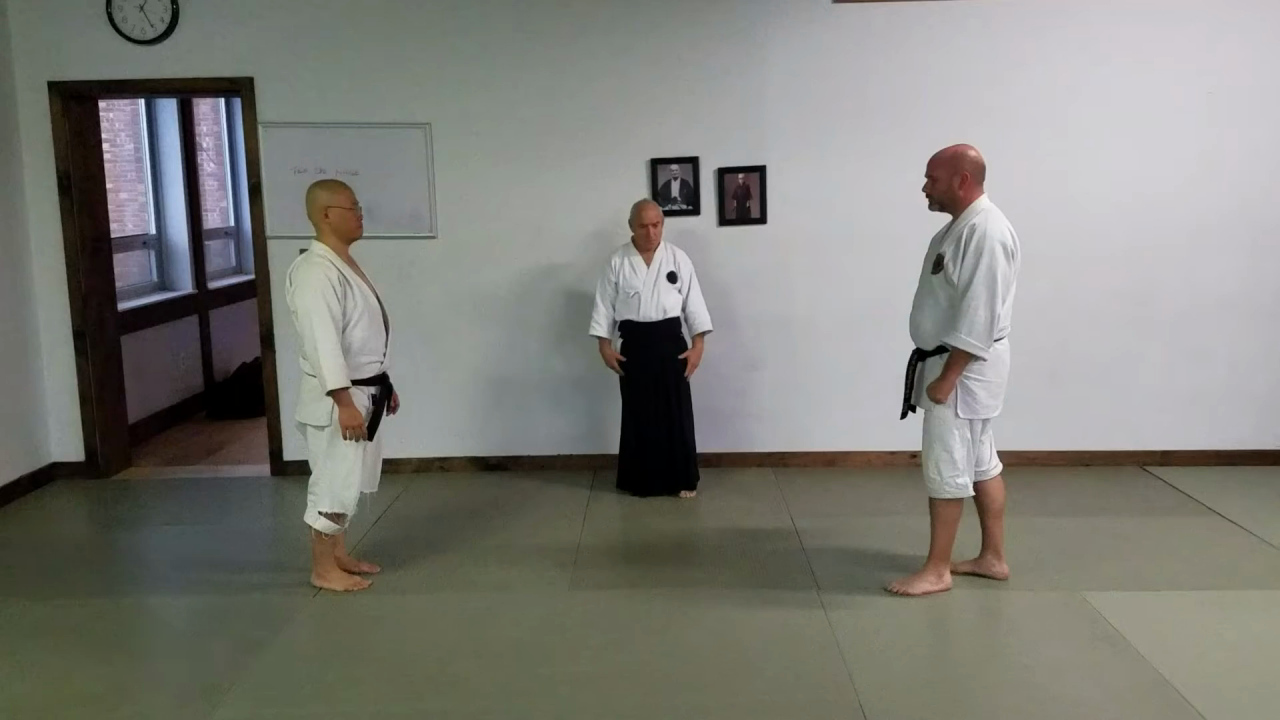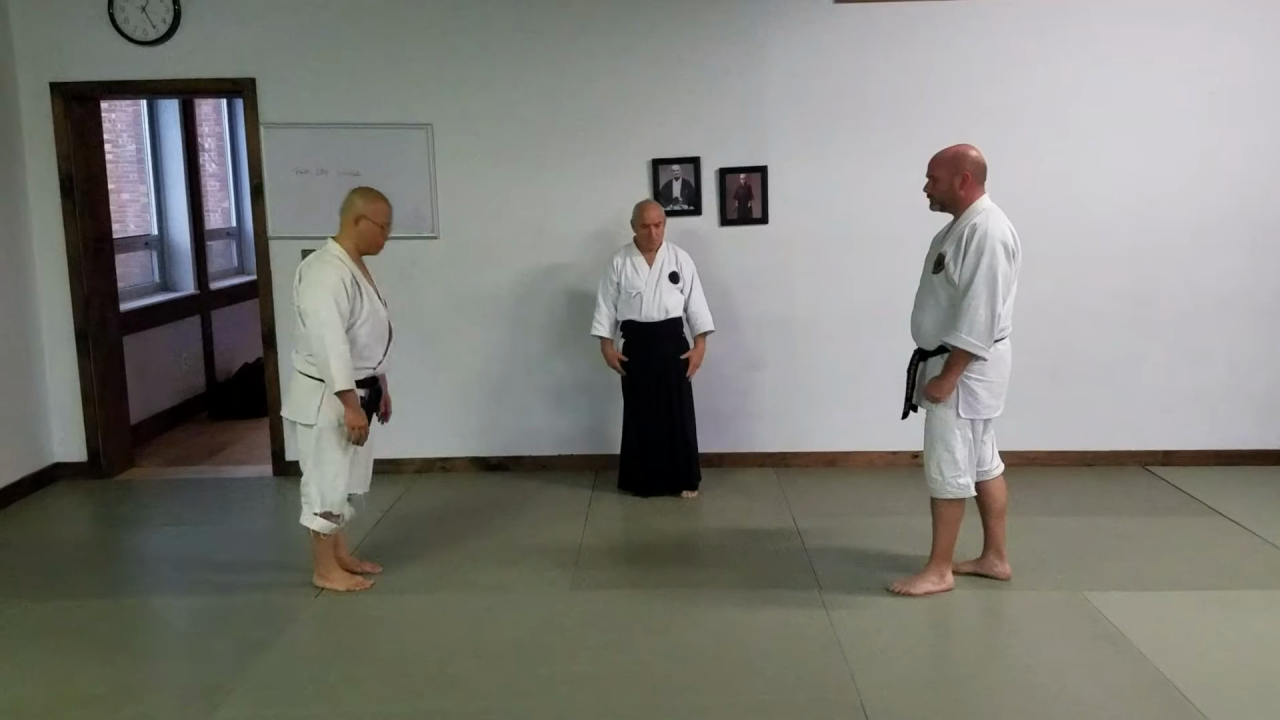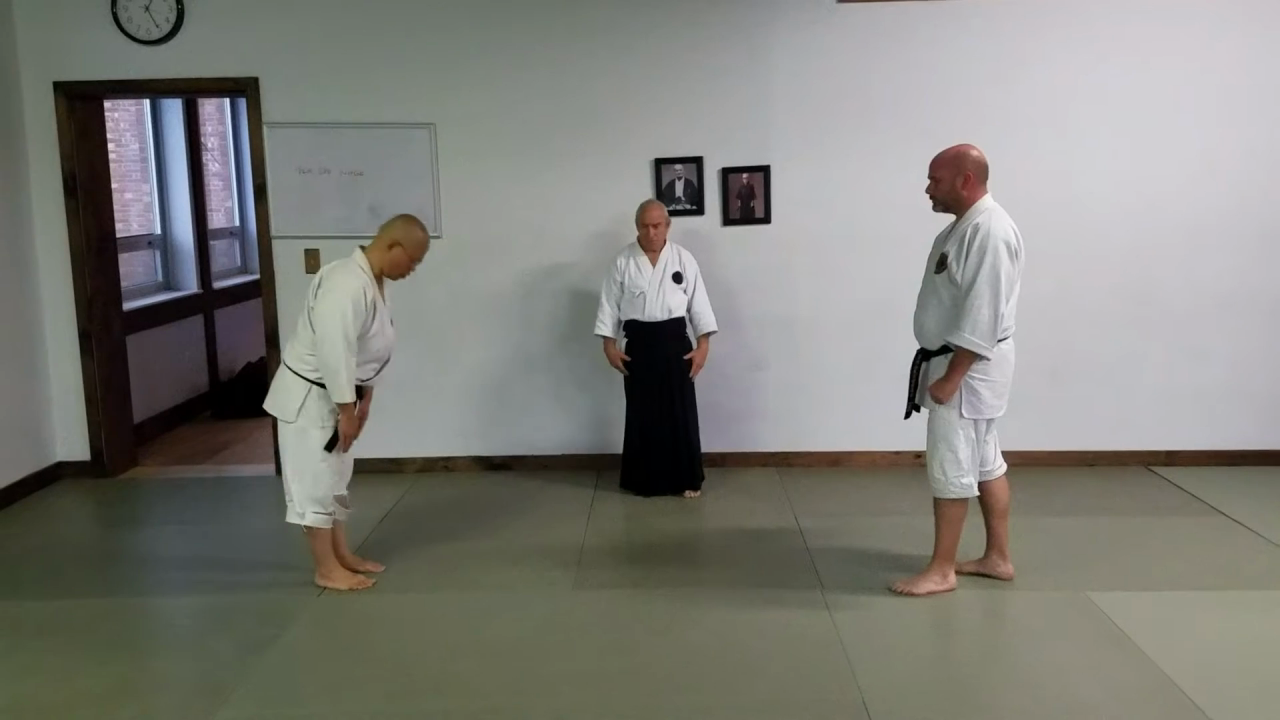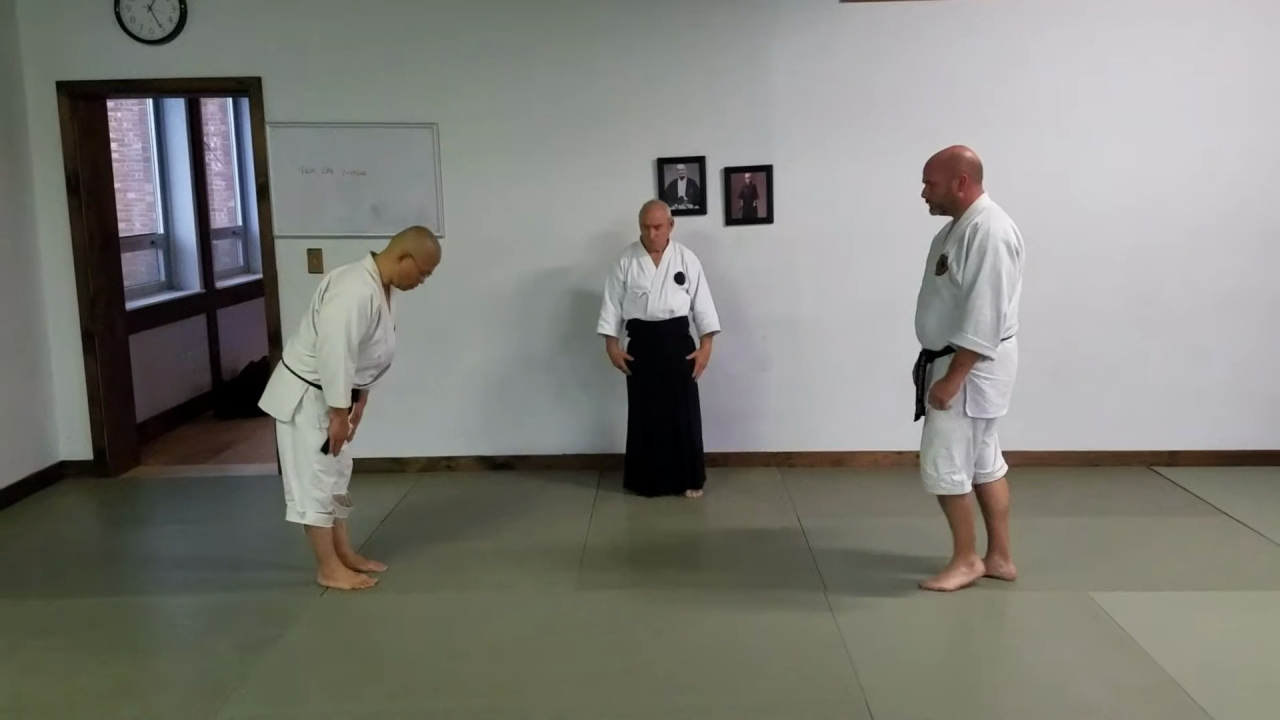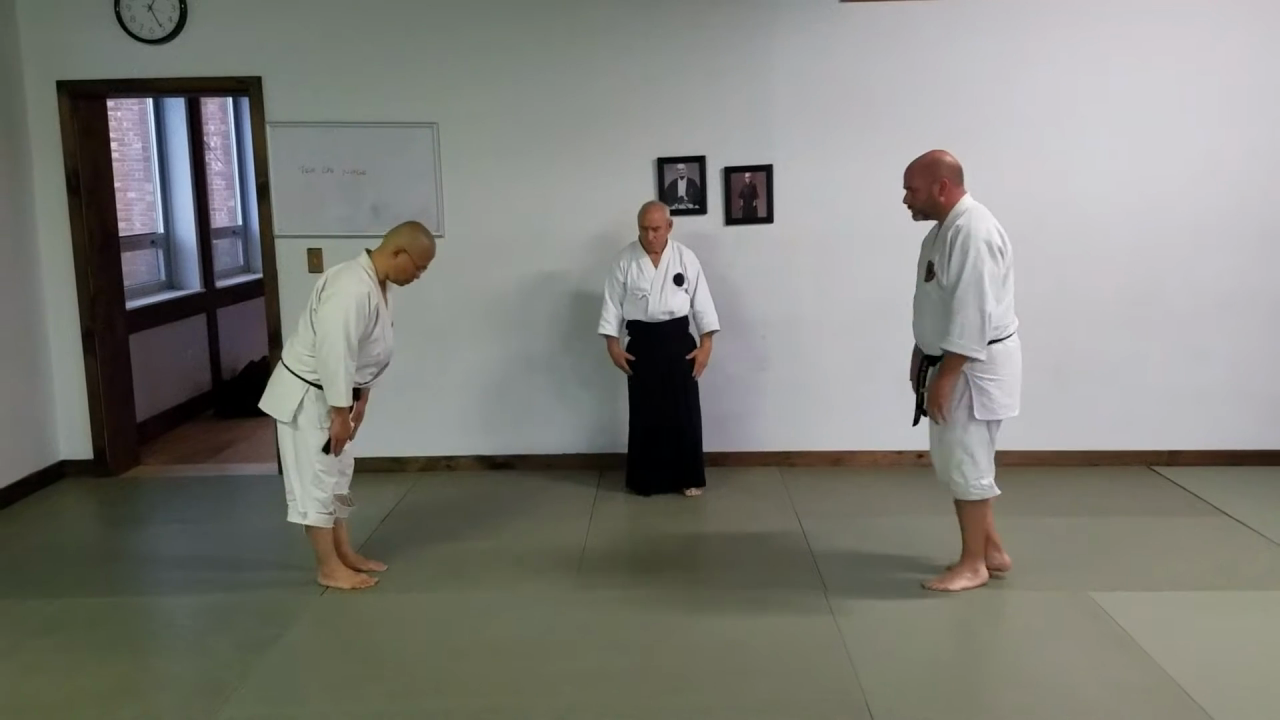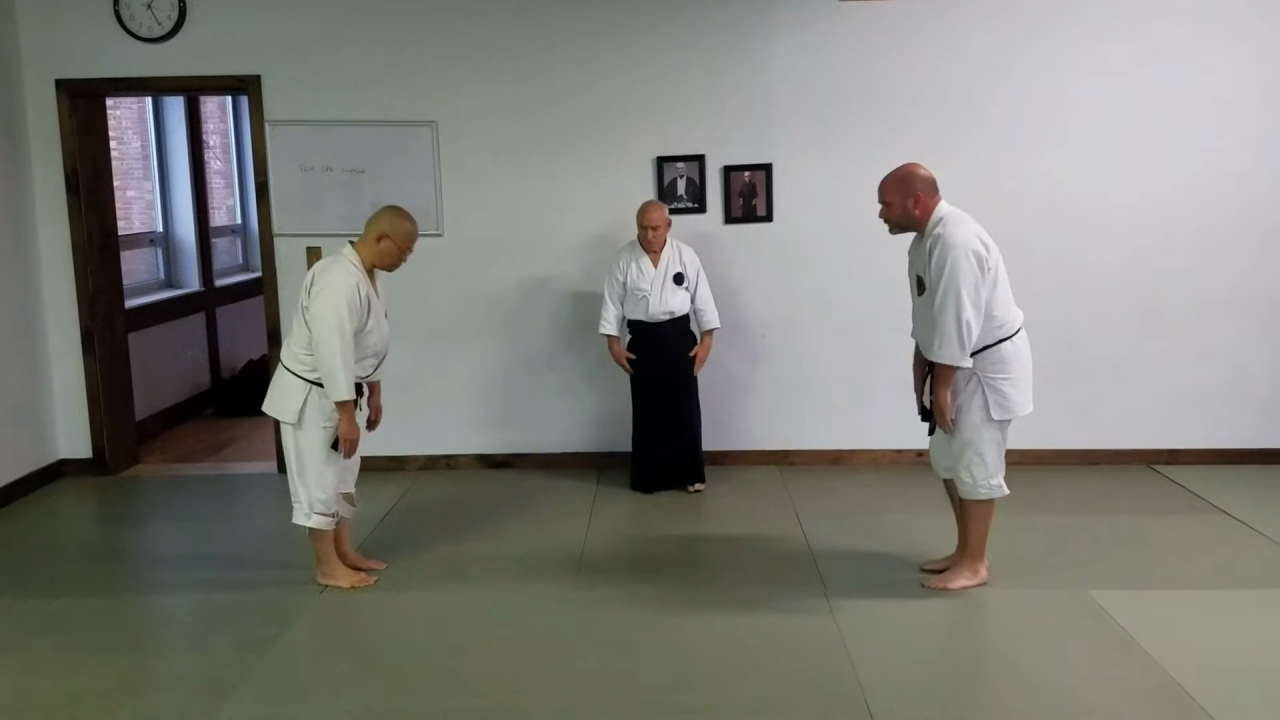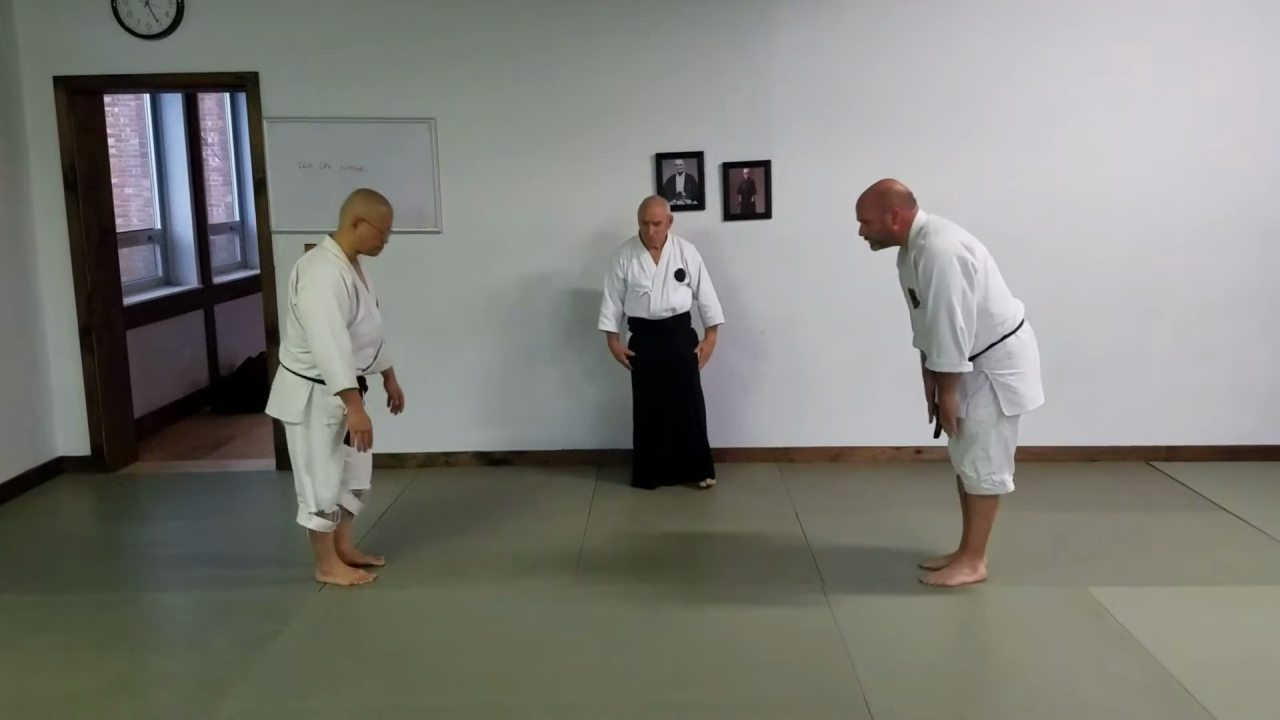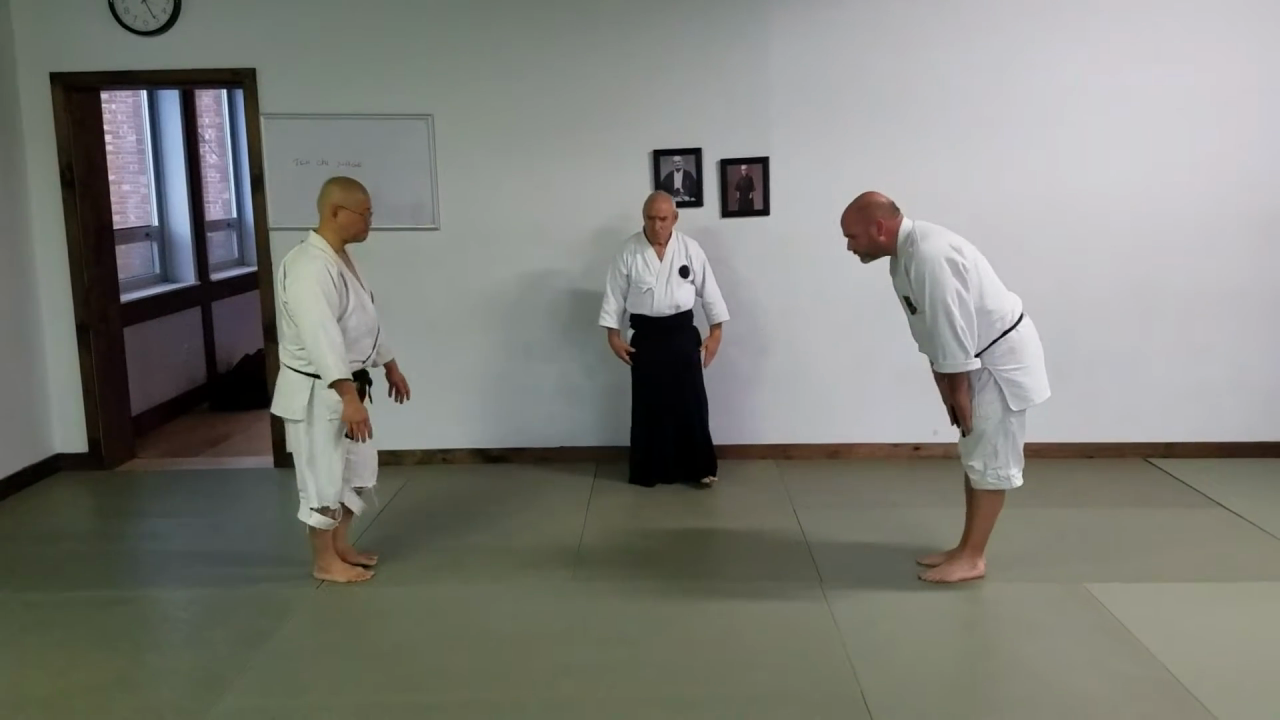
dt=0.2s
person 1, frame 1
left shoulder: (985, 231)
right shoulder: (963, 226)
left elbow: (979, 317)
left wrist: (948, 377)
left hip: (963, 368)
right hip: (951, 362)
left knee: (946, 465)
right knee: (980, 461)
left ankle: (937, 569)
right ankle: (993, 557)
person 1, frame 2
left shoulder: (986, 231)
right shoulder: (965, 225)
left elbow: (979, 318)
left wrist: (947, 376)
right wrist: (942, 370)
left hip: (964, 368)
right hip: (953, 363)
left knee: (947, 466)
right knee: (982, 461)
left ankle: (939, 569)
right ankle: (995, 557)
person 1, frame 3
left shoulder: (989, 231)
right shoulder: (966, 225)
left elbow: (982, 317)
left wrist: (951, 377)
right wrist: (945, 370)
left hip: (968, 369)
right hip: (955, 363)
left knee: (950, 466)
right knee: (984, 461)
left ankle: (941, 569)
right ankle: (998, 557)
person 1, frame 4
left shoulder: (988, 230)
right shoulder: (962, 226)
left elbow: (984, 317)
left wrist: (953, 377)
right wrist: (937, 366)
left hip: (971, 367)
right hip: (953, 362)
left knee: (942, 463)
right knee: (983, 462)
left ankle: (966, 560)
right ankle: (999, 558)
person 1, frame 5
left shoulder: (973, 232)
right shoulder: (947, 228)
left elbow: (971, 318)
left wrist: (943, 379)
right wrist: (921, 358)
left hip: (976, 369)
right hip: (954, 365)
left knee: (966, 466)
right knee: (955, 460)
left ankle: (973, 565)
right ankle: (992, 550)
person 1, frame 6
left shoulder: (954, 240)
right shoulder: (929, 237)
left elbow: (956, 323)
right elbow: (929, 314)
left wrist: (941, 388)
right wrist: (921, 366)
left hip: (988, 366)
right hip: (966, 365)
left knee: (976, 466)
right knee: (948, 460)
left ankle: (973, 564)
right ankle: (966, 551)
person 1, frame 7
left shoulder: (938, 249)
right shoulder: (914, 246)
left elbow: (952, 328)
right elbow: (929, 324)
left wrist: (947, 394)
right wrist: (930, 381)
left hip: (997, 361)
right hip: (977, 361)
left knee: (983, 462)
right knee: (968, 458)
left ankle: (973, 561)
right ankle: (967, 551)
person 1, frame 8
left shoulder: (928, 255)
right shoulder: (906, 251)
left elbow: (952, 329)
right elbow: (933, 329)
left wrist: (958, 392)
right wrist: (948, 388)
left hip: (1001, 356)
right hip: (981, 356)
left knee: (991, 458)
right knee: (977, 454)
left ankle: (972, 557)
right ankle: (966, 548)
person 2, frame 1
left shoulder: (344, 263)
right shoulder: (314, 272)
right elbow: (323, 343)
left wrist: (384, 384)
right wrist: (345, 403)
left hip: (364, 390)
right hip: (338, 397)
left knee: (349, 480)
right knee: (334, 481)
left ankle: (338, 556)
right ankle: (323, 570)
person 2, frame 2
left shoulder: (355, 266)
right shoulder: (324, 272)
left elbow: (371, 335)
right elbow: (330, 343)
left wrist: (380, 386)
right wrist: (350, 404)
left hip: (355, 392)
right hip: (325, 397)
left knee: (346, 479)
right knee: (326, 481)
left ankle: (340, 555)
right ankle: (324, 569)
person 2, frame 3
left shoulder: (373, 280)
right shoulder: (346, 284)
left elbow: (370, 349)
right elbow: (336, 354)
left wrist: (363, 400)
right wrist: (348, 411)
left hip: (332, 395)
right hip: (309, 396)
left knee: (335, 477)
right knee: (313, 480)
left ankle: (342, 555)
right ankle: (326, 569)
person 2, frame 4
left shoulder: (380, 287)
right shoulder: (354, 290)
left elbow: (368, 355)
right elbow: (335, 357)
left wrist: (357, 403)
right wrist: (338, 415)
left hip: (329, 394)
right hip: (305, 395)
left knee: (335, 475)
right knee: (313, 480)
left ankle: (345, 555)
right ankle: (329, 568)
person 2, frame 5
left shoulder: (377, 284)
right shoulder: (351, 288)
left elbow: (366, 353)
right elbow: (335, 356)
left wrist: (360, 401)
right wrist: (340, 414)
left hip: (329, 394)
right hip: (306, 396)
left knee: (337, 475)
right knee: (315, 480)
left ankle: (345, 554)
right ankle: (329, 568)
person 2, frame 6
left shoulder: (365, 275)
right shoulder: (339, 281)
left elbow: (366, 345)
right elbow: (333, 352)
left wrist: (374, 393)
right wrist: (347, 412)
left hip: (333, 394)
right hip: (308, 396)
left knee: (342, 475)
right knee: (318, 480)
left ankle: (345, 553)
right ankle: (328, 566)
person 2, frame 7
left shoulder: (350, 265)
right shoulder: (322, 273)
left elbow: (367, 331)
right elbow: (330, 344)
left wrist: (389, 378)
right wrist: (355, 406)
left hip: (338, 390)
right hip: (313, 394)
left knee: (354, 472)
right knee: (323, 479)
left ankle: (344, 548)
right ankle: (327, 564)
person 2, frame 8
left shoulder: (339, 258)
right shoulder: (309, 267)
left elbow: (363, 322)
right elbow: (321, 336)
left wrist: (390, 366)
right wrist: (350, 398)
left hip: (344, 386)
right hip: (316, 391)
left knee: (357, 470)
right knee: (324, 476)
left ankle: (340, 546)
right ankle: (325, 561)
person 3, frame 1
left shoulder: (677, 258)
right shoulder: (618, 261)
left elbow: (693, 301)
right elbow: (605, 304)
left wrist: (698, 344)
right wrist: (605, 346)
left hip: (670, 342)
right hip: (634, 345)
left knee: (677, 412)
right knee: (638, 414)
left ankle: (682, 479)
right ankle: (639, 480)
person 3, frame 2
left shoulder: (679, 258)
right shoulder: (620, 261)
left elbow: (695, 302)
right elbow: (607, 305)
left wrist: (700, 344)
right wrist: (607, 346)
left hip: (672, 342)
right hip: (636, 345)
left knee: (678, 413)
right knee: (639, 415)
left ankle: (684, 479)
right ankle: (641, 480)
person 3, frame 3
left shoulder: (683, 258)
right shoulder: (623, 261)
left elbow: (698, 302)
right elbow: (610, 304)
left wrist: (703, 345)
right wrist: (610, 345)
left hip: (675, 342)
right hip: (639, 344)
left knee: (681, 413)
right knee: (642, 414)
left ankle: (686, 479)
right ankle: (643, 480)
person 3, frame 4
left shoulder: (686, 258)
right shoulder: (626, 260)
left elbow: (701, 302)
right elbow: (613, 303)
left wrist: (706, 345)
right wrist: (612, 345)
left hip: (678, 341)
right hip: (641, 344)
left knee: (683, 412)
right knee: (644, 414)
left ankle: (688, 479)
right ankle: (646, 480)
person 3, frame 5
left shoulder: (685, 257)
right shoulder: (625, 260)
left elbow: (701, 300)
right elbow: (613, 303)
left wrist: (706, 343)
right wrist: (613, 344)
left hip: (678, 340)
right hip: (641, 343)
left knee: (684, 410)
right knee: (644, 414)
left ankle: (688, 477)
right ankle: (646, 479)
person 3, frame 6
left shoulder: (684, 255)
right shoulder: (624, 259)
left elbow: (702, 298)
right elbow: (613, 302)
left wrist: (706, 340)
right wrist: (614, 344)
left hip: (679, 338)
right hip: (642, 342)
left knee: (684, 407)
right knee: (647, 411)
left ankle: (690, 474)
right ankle: (649, 476)
person 3, frame 7
left shoulder: (685, 252)
right shoulder: (625, 256)
left elbow: (704, 293)
right elbow: (613, 299)
left wrist: (710, 335)
right wrist: (613, 340)
left hip: (680, 335)
right hip: (644, 339)
left knee: (688, 404)
right knee: (649, 408)
left ankle: (697, 469)
right ankle: (650, 473)
person 3, frame 8
left shoulder: (689, 248)
right shoulder: (628, 251)
left elbow: (708, 290)
right elbow: (615, 295)
left wrist: (716, 332)
right wrist: (614, 335)
left hip: (682, 333)
right hip: (646, 336)
left knee: (690, 402)
right knee: (648, 406)
left ankle: (699, 467)
right ankle: (649, 470)
